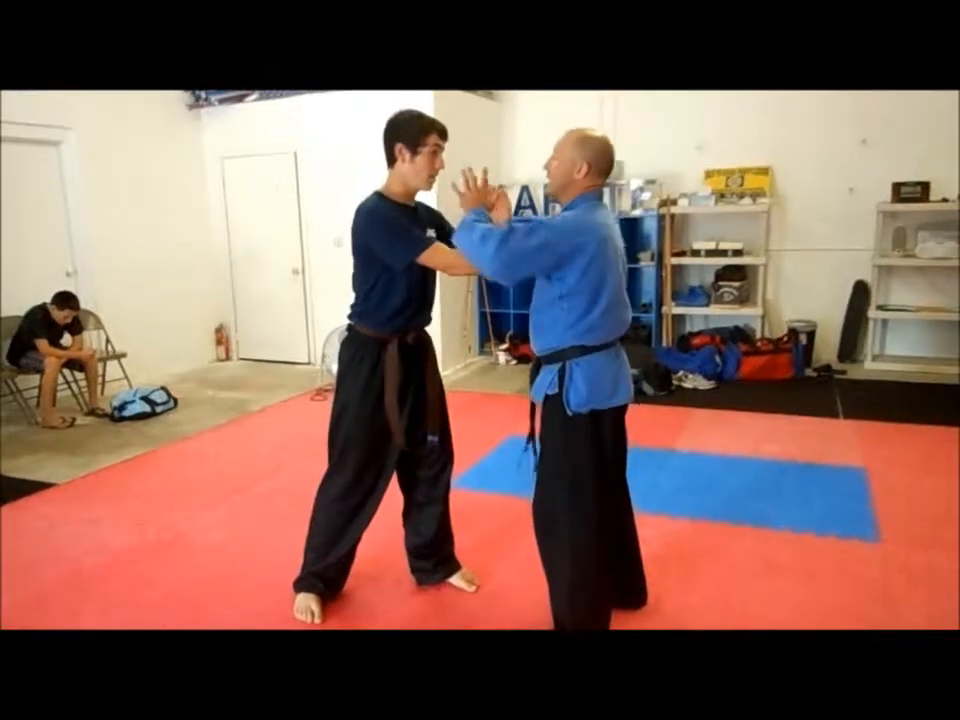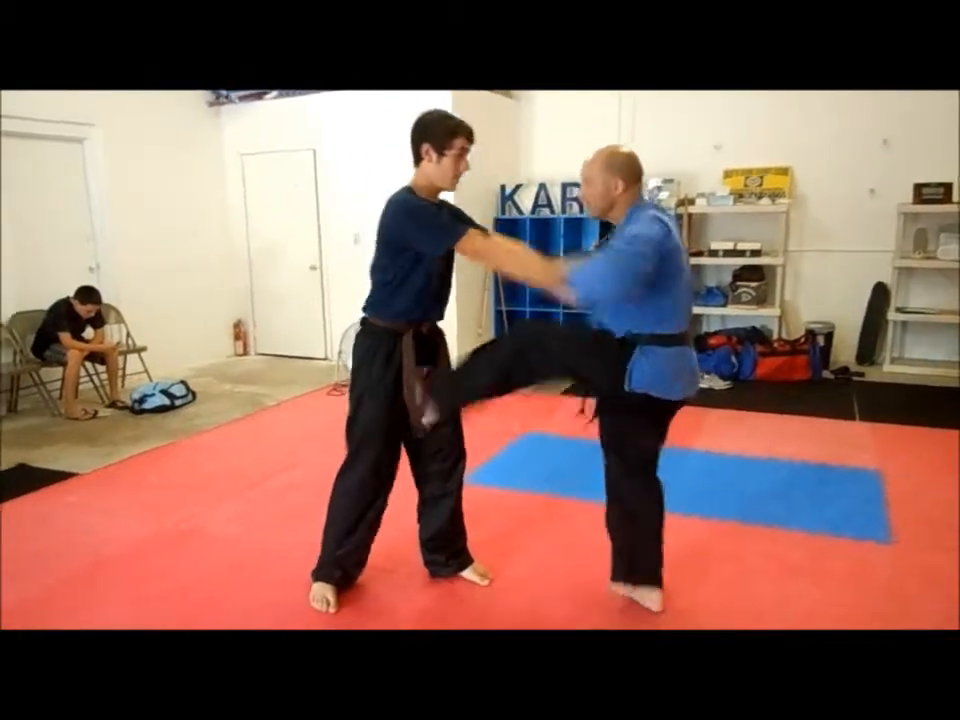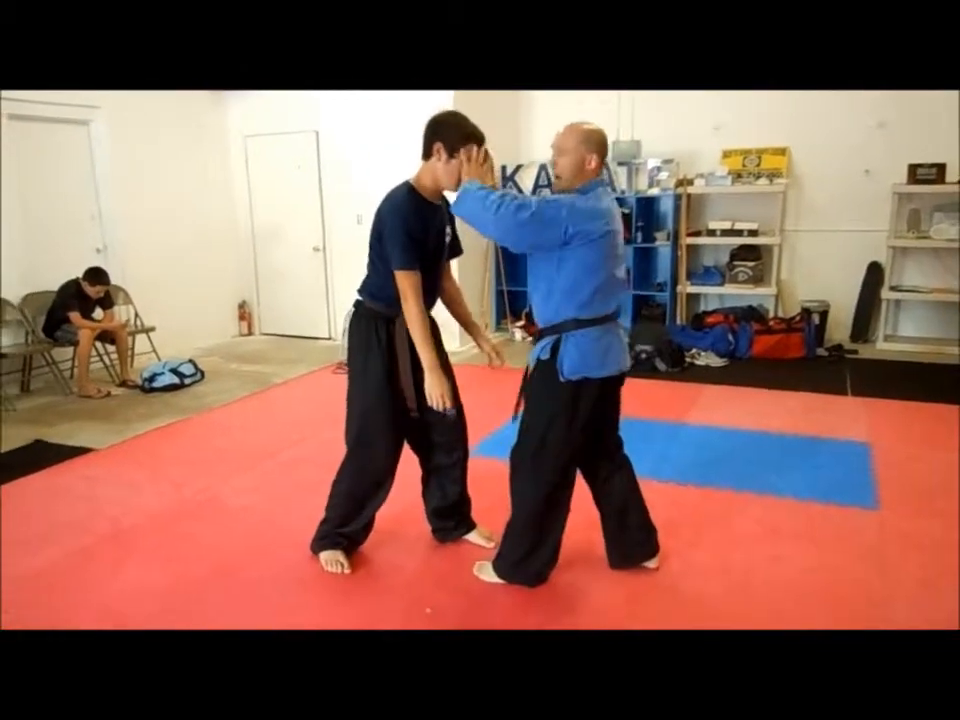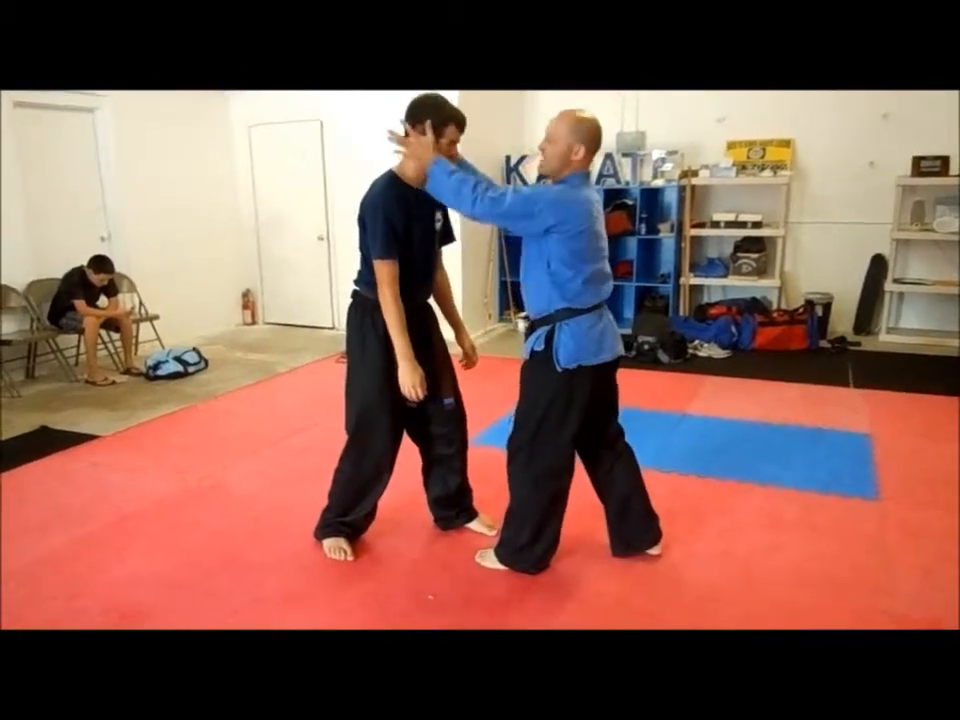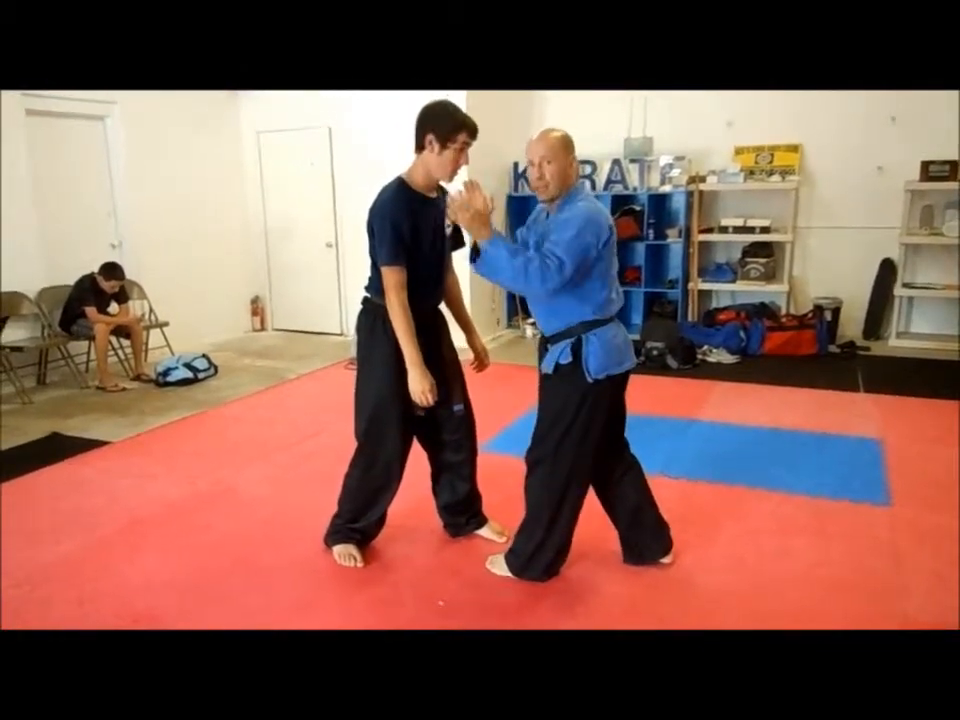
dt=1s
person 1, frame 1
left shoulder: (425, 216)
right shoulder: (375, 215)
left elbow: (470, 253)
right elbow: (450, 262)
left hip: (414, 351)
right hip: (371, 356)
left knee: (430, 461)
right knee: (354, 472)
left ankle: (434, 561)
right ankle: (315, 580)
person 1, frame 2
left shoulder: (443, 212)
right shoulder: (406, 210)
left elbow: (502, 245)
right elbow: (486, 253)
left wrist: (559, 270)
right wrist: (560, 280)
left hip: (426, 343)
right hip: (385, 346)
left knee: (443, 454)
right knee: (370, 461)
left ankle: (447, 555)
right ankle: (332, 570)
person 1, frame 3
left shoulder: (442, 209)
right shoulder: (400, 208)
right elbow: (409, 296)
left wrist: (479, 336)
right wrist: (431, 370)
left hip: (416, 328)
right hip: (379, 332)
left knee: (447, 431)
right knee: (375, 443)
left ankle: (452, 521)
right ankle: (334, 537)
person 1, frame 4
left shoulder: (433, 194)
right shoulder: (383, 198)
right elbow: (386, 287)
left wrist: (460, 331)
right wrist: (405, 361)
left hip: (419, 316)
right hip: (377, 323)
left knee: (446, 420)
right knee: (375, 433)
left ankle: (454, 509)
right ankle: (337, 525)
person 1, frame 5
left shoulder: (442, 201)
right shoulder: (392, 205)
right elbow: (394, 293)
left wrist: (471, 334)
right wrist: (414, 368)
left hip: (430, 322)
right hip: (387, 331)
left knee: (454, 426)
right knee: (384, 439)
left ankle: (463, 515)
right ankle: (347, 532)
person 2, frame 1
left shoulder: (575, 226)
right shoulder: (594, 220)
left elbow: (501, 256)
right elbow: (542, 255)
left wrist: (475, 215)
right wrist: (505, 222)
left hip: (577, 381)
right hip: (600, 373)
left knee: (565, 507)
right knee: (604, 490)
left ankle: (581, 619)
right ankle: (623, 587)
person 2, frame 2
left shoulder: (647, 229)
right shoulder: (640, 224)
left elbow: (613, 277)
right elbow: (612, 274)
left wrist: (573, 283)
right wrist: (579, 275)
left hip: (635, 365)
right hip: (664, 368)
left knee: (527, 344)
right knee: (632, 472)
left ankle: (443, 396)
right ankle: (642, 576)
person 2, frame 3
left shoulder: (577, 210)
right shoulder: (594, 206)
left elbow: (510, 222)
right elbow: (531, 218)
left wrist: (473, 185)
right wrist: (488, 189)
left hip: (572, 353)
right hip: (600, 348)
left knee: (539, 463)
right knee: (602, 454)
left ankle: (520, 564)
right ankle: (637, 547)
person 2, frame 4
left shoulder: (558, 201)
right shoulder: (575, 197)
left elbow: (485, 202)
right elbow: (501, 198)
left wrist: (430, 160)
right wrist: (447, 160)
left hip: (564, 343)
right hip: (591, 337)
left knee: (536, 453)
right knee: (603, 441)
left ankle: (522, 551)
right ankle: (639, 533)
person 2, frame 5
left shoulder: (585, 217)
right shoulder: (545, 215)
left elbow: (542, 276)
right elbow: (520, 263)
left wrist: (483, 235)
right wrist: (484, 232)
left hip: (585, 355)
right hip: (576, 351)
left knee: (554, 462)
right knee: (606, 454)
left ankle: (532, 559)
right ankle: (649, 542)
